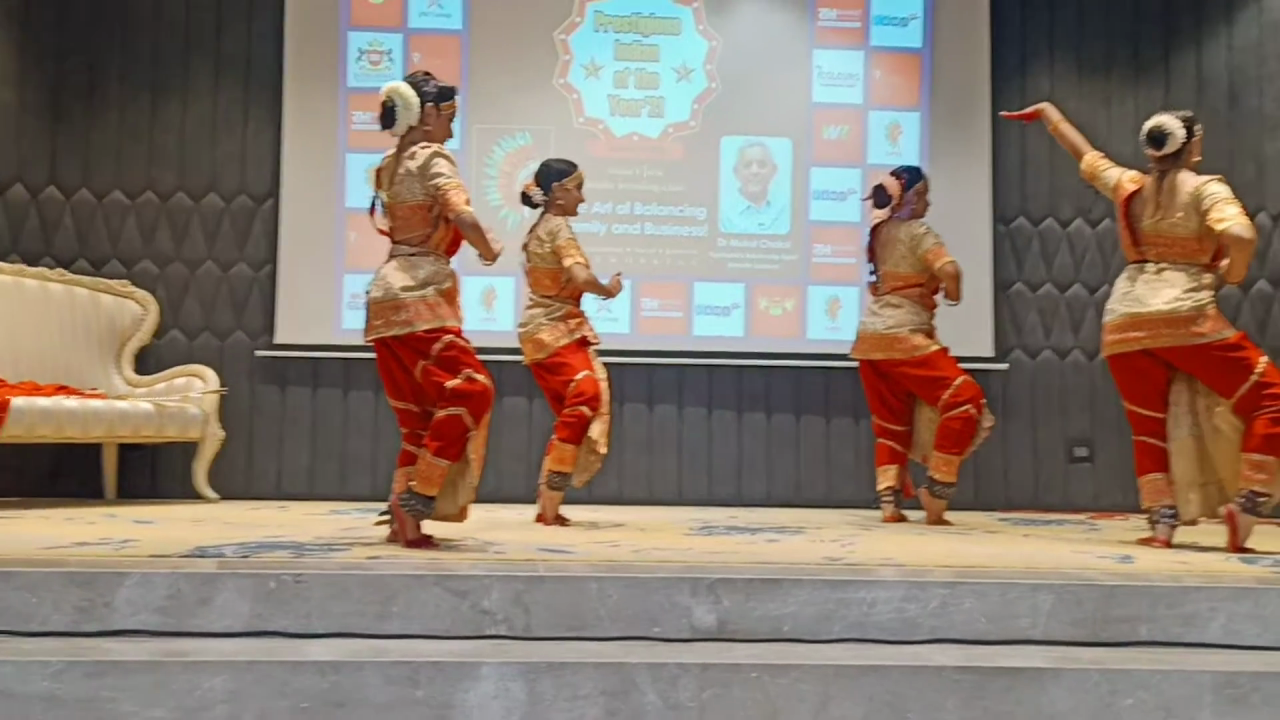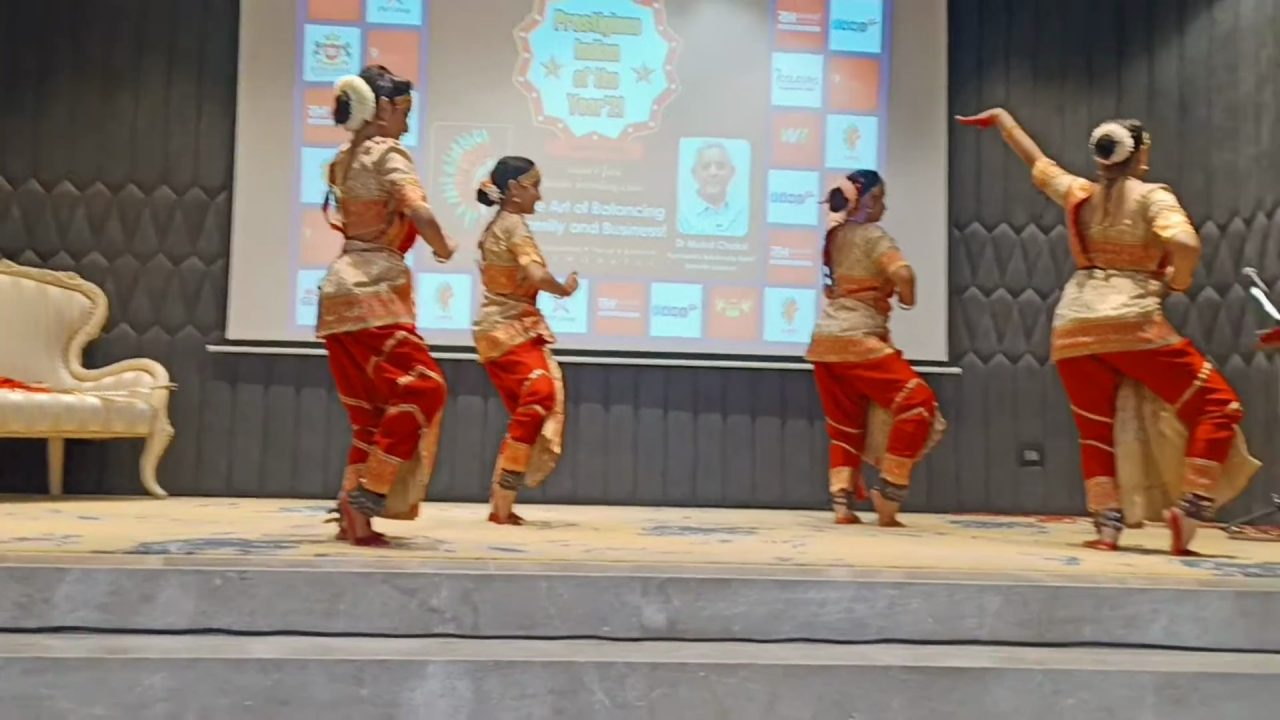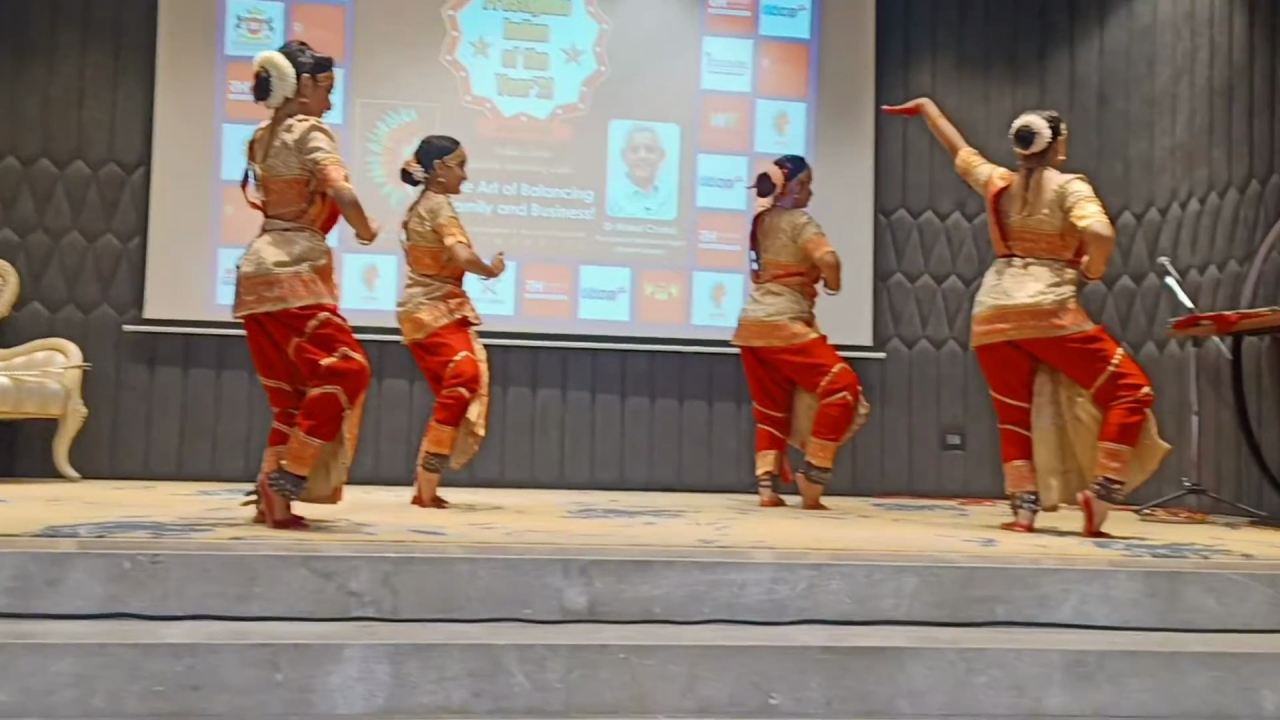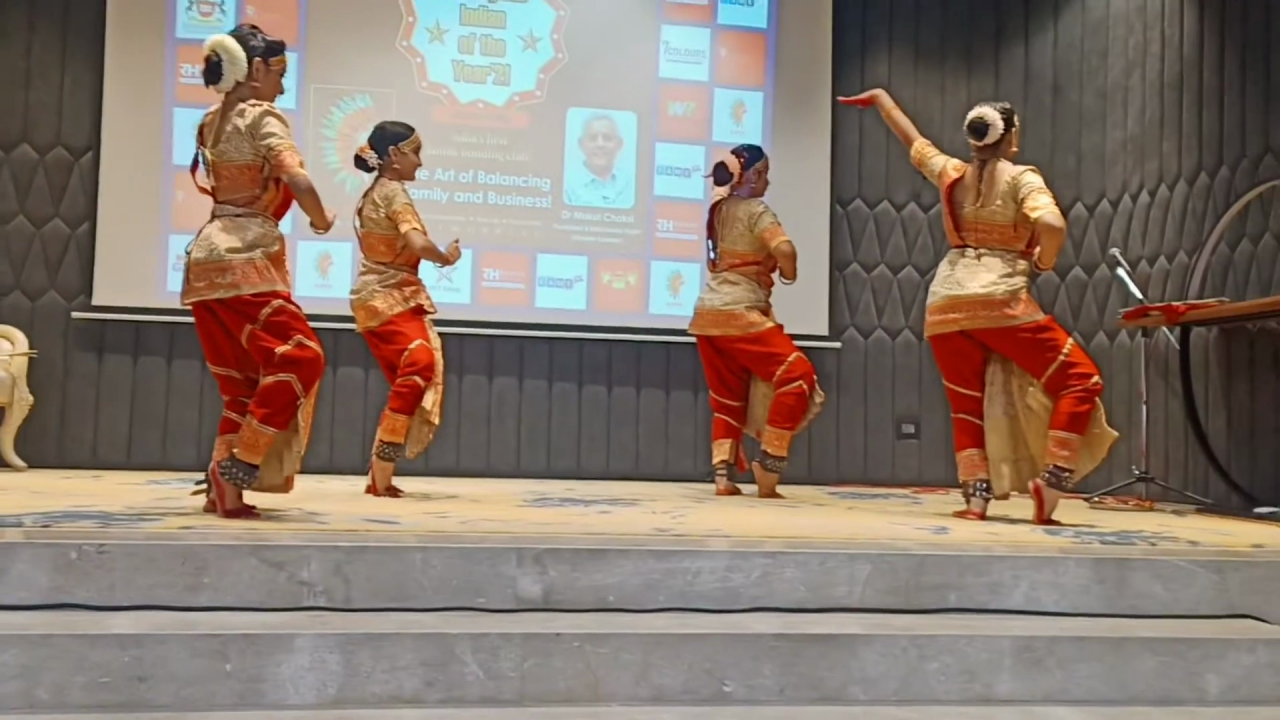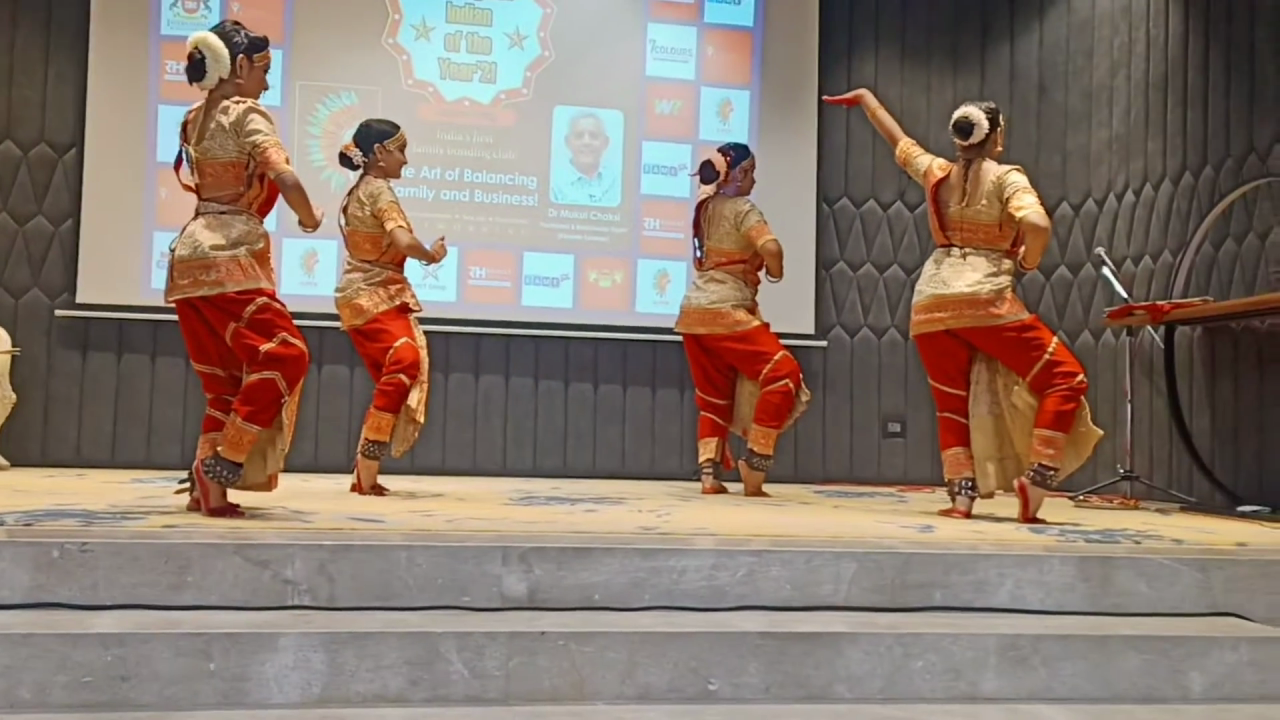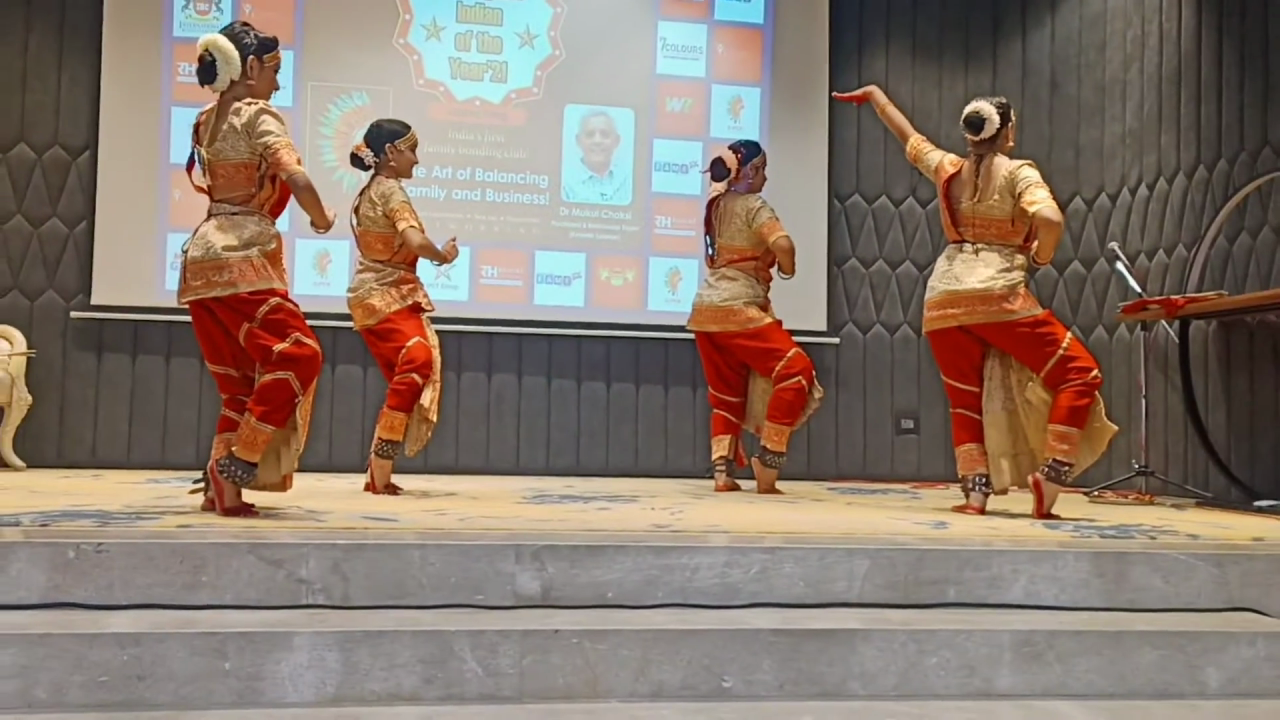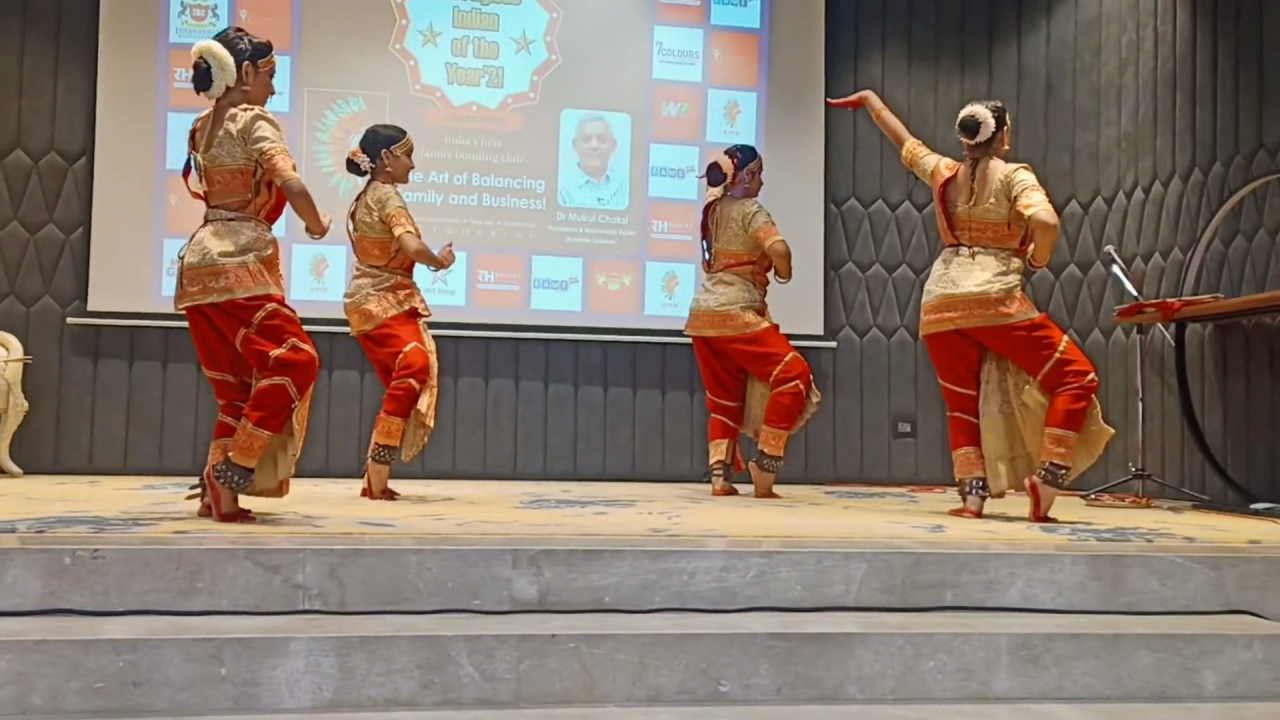
dt=0.2s
person 1, frame 1
left shoulder: (390, 164)
right shoulder: (432, 157)
right elbow: (462, 217)
right wrist: (489, 251)
left hip: (389, 295)
right hip: (419, 296)
left knee: (421, 412)
right knee: (469, 392)
left ankle: (403, 513)
right ankle: (414, 502)
person 1, frame 2
left shoulder: (344, 160)
right shoulder: (387, 153)
right elbow: (419, 213)
right wrist: (444, 249)
left hip: (341, 291)
right hip: (372, 291)
left knee: (373, 409)
right knee: (422, 389)
left ankle: (353, 511)
right ankle: (365, 498)
person 1, frame 3
left shoulder: (263, 137)
right shoulder: (310, 131)
right elbow: (342, 194)
right wrist: (367, 231)
left hip: (259, 271)
right hip: (293, 271)
left knee: (292, 392)
right knee: (345, 371)
left ankle: (272, 495)
right ankle: (284, 482)
person 1, frame 4
left shoulder: (212, 122)
right shoulder: (262, 116)
right elbow: (297, 180)
right wrist: (322, 220)
left hip: (208, 258)
right hip: (244, 258)
left knee: (243, 381)
right knee: (300, 358)
left ankle: (223, 484)
right ankle: (235, 472)
person 1, frame 5
left shoulder: (195, 119)
right shoulder: (247, 113)
right elbow: (284, 177)
right wrist: (310, 218)
left hip: (191, 254)
right hip: (229, 256)
left knee: (227, 378)
right knee: (285, 355)
left ankle: (206, 485)
right ankle: (220, 468)
person 1, frame 6
left shoulder: (206, 121)
right shoulder: (258, 115)
right elbow: (296, 179)
right wrist: (322, 219)
left hip: (204, 256)
right hip: (241, 257)
left knee: (241, 379)
right knee: (298, 356)
left ankle: (221, 484)
right ankle: (234, 469)
person 1, frame 7
left shoulder: (202, 126)
right shoulder: (254, 121)
right elbow: (291, 185)
right wrist: (316, 224)
left hip: (200, 263)
right hip: (238, 263)
left knee: (238, 385)
right knee: (294, 361)
left ankle: (218, 490)
right ankle: (230, 473)
person 2, frame 1
left shoulder: (1127, 185)
right shoulder: (1206, 188)
left elbow: (1084, 153)
right elbow: (1241, 237)
left wrist: (1047, 111)
right wrist: (1233, 274)
left hip: (1123, 322)
right hip: (1184, 318)
left knee: (1149, 428)
left ankle: (1161, 524)
person 2, frame 2
left shoulder: (1077, 193)
right shoulder: (1152, 196)
left elbow: (1035, 159)
right elbow: (1185, 245)
left wrist: (1001, 117)
right wrist: (1177, 282)
left hip: (1073, 327)
right hip: (1131, 324)
left knee: (1096, 431)
right knee: (1217, 406)
left ankle: (1107, 527)
right ankle: (1187, 509)
person 2, frame 3
left shoulder: (996, 182)
right shoulder: (1069, 186)
left elbow: (956, 147)
right elbow: (1101, 234)
left wrist: (925, 106)
right wrist: (1091, 270)
left hip: (992, 314)
right hip: (1048, 311)
left knee: (1014, 416)
right knee: (1131, 392)
left ankle: (1023, 510)
right ankle: (1101, 491)
person 2, frame 4
left shoulder: (950, 173)
right shoulder: (1021, 178)
left elbow: (911, 139)
right elbow: (1052, 226)
left wrist: (880, 97)
right wrist: (1043, 261)
left hip: (946, 304)
right hip: (1000, 301)
left knee: (966, 405)
right knee: (1081, 382)
left ankle: (975, 498)
right ankle: (1050, 480)
person 2, frame 5
left shoulder: (936, 173)
right shoulder: (1006, 177)
left elbow: (897, 139)
right elbow: (1038, 225)
left wrist: (864, 96)
right wrist: (1028, 261)
left hip: (931, 303)
right hip: (985, 299)
left knee: (952, 404)
right knee: (1066, 380)
left ankle: (961, 496)
right ankle: (1036, 478)
person 2, frame 6
left shoulder: (946, 168)
right shoulder: (1018, 172)
left elbow: (906, 133)
right elbow: (1050, 219)
left wrist: (873, 93)
right wrist: (1041, 256)
left hip: (943, 298)
right hip: (998, 295)
left knee: (965, 400)
right knee: (1080, 374)
left ankle: (975, 492)
right ankle: (1050, 474)
person 2, frame 7
left shoulder: (942, 172)
right shoulder: (1014, 176)
left elbow: (903, 139)
right elbow: (1046, 222)
left wrist: (869, 98)
right wrist: (1037, 259)
left hip: (940, 303)
right hip: (995, 299)
left knee: (963, 403)
right knee: (1076, 378)
left ankle: (972, 497)
right ankle: (1047, 477)
person 3, frame 1
left shoulder: (538, 229)
right shoulder: (558, 227)
right elbow: (582, 277)
right wrist: (609, 290)
left hip: (543, 331)
right hip: (555, 331)
left knee: (573, 410)
right knee: (586, 395)
left ankle: (549, 502)
right ankle: (551, 500)
person 3, frame 2
left shoulder: (494, 226)
right shoulder: (514, 225)
right elbow: (538, 276)
right wrist: (565, 289)
left hip: (498, 329)
right hip: (511, 329)
left knee: (529, 407)
right knee: (539, 395)
left ankle: (501, 501)
right ankle: (503, 499)
person 3, frame 3
left shoulder: (418, 206)
right shoulder: (439, 205)
right elbow: (463, 257)
right wrist: (491, 270)
left hip: (423, 310)
right hip: (436, 311)
left knee: (454, 389)
right knee: (464, 377)
left ankle: (425, 484)
right ankle: (426, 484)
person 3, frame 4
left shoulder: (372, 193)
right shoulder: (394, 192)
right elbow: (419, 244)
right wrist: (447, 258)
left hip: (378, 298)
right hip: (390, 299)
left knee: (409, 376)
right knee: (419, 365)
left ankle: (380, 473)
right ankle: (381, 473)
person 3, frame 5
left shoulder: (357, 191)
right shoulder: (379, 190)
right elbow: (404, 242)
right wrist: (432, 256)
left hip: (362, 296)
right hip: (375, 297)
left knee: (395, 375)
right knee: (404, 362)
left ankle: (365, 471)
right ankle: (367, 470)
person 3, frame 6
left shoulder: (368, 192)
right shoulder: (390, 190)
right elbow: (416, 242)
left wrist: (435, 254)
right wrist: (443, 256)
left hip: (374, 296)
right hip: (388, 297)
left knee: (407, 373)
right knee: (417, 362)
left ankle: (379, 471)
right ankle: (380, 469)
person 3, frame 7
left shoulder: (364, 197)
right shoulder: (387, 196)
right elbow: (413, 247)
right wrist: (439, 262)
left hip: (371, 302)
right hip: (384, 303)
left knee: (403, 381)
right knee: (414, 368)
left ankle: (376, 475)
right ankle: (377, 474)
person 4, frame 1
left shoulder: (880, 231)
right shoulder: (917, 231)
right elbow: (949, 270)
right wrist: (953, 294)
left hip: (870, 336)
right hip: (904, 336)
left knee: (891, 422)
right knee: (965, 399)
left ankle: (889, 503)
right ankle: (936, 496)
person 4, frame 2
left shoulder: (836, 235)
right shoulder: (872, 235)
right elbow: (903, 274)
right wrist: (907, 298)
left hip: (825, 338)
right hip: (858, 338)
left knee: (845, 424)
right knee: (918, 402)
left ankle: (842, 504)
right ankle: (888, 497)
person 4, frame 3
left shoulder: (763, 221)
right shoulder: (799, 221)
right elbow: (828, 260)
right wrist: (832, 283)
left hip: (752, 324)
right hip: (784, 323)
left knee: (771, 408)
right knee: (842, 387)
left ankle: (767, 488)
right ankle: (812, 481)
person 4, frame 4
left shoulder: (720, 209)
right shoulder: (756, 210)
right elbow: (785, 250)
right wrist: (789, 272)
left hip: (708, 313)
right hip: (741, 313)
left knee: (728, 397)
right knee: (798, 377)
left ankle: (723, 477)
right ankle: (767, 470)
person 4, frame 5
left shoulder: (706, 208)
right shoulder: (742, 208)
right elbow: (771, 248)
right wrist: (775, 271)
left hip: (694, 310)
right hip: (727, 311)
left knee: (714, 396)
right knee: (784, 375)
left ankle: (709, 475)
right ankle: (754, 468)
person 4, frame 6
left shoulder: (717, 205)
right shoulder: (753, 205)
right elbow: (783, 245)
right wrist: (787, 267)
left hip: (706, 308)
right hip: (739, 308)
left knee: (727, 393)
right knee: (796, 372)
left ankle: (722, 472)
right ankle: (767, 465)
person 4, frame 7
left shoulder: (714, 209)
right shoulder: (750, 209)
right elbow: (779, 249)
right wrist: (784, 272)
left hip: (703, 314)
right hip: (736, 313)
left knee: (724, 398)
right knee: (794, 376)
left ankle: (719, 477)
right ankle: (764, 471)
